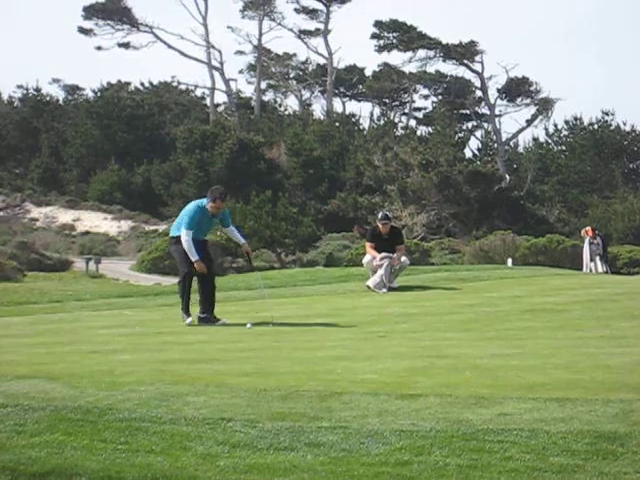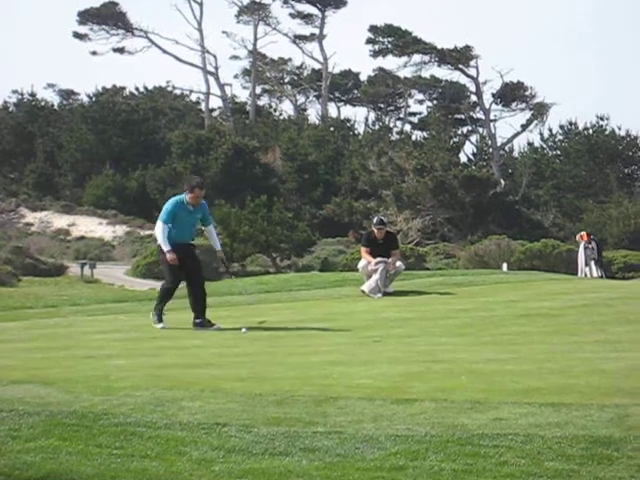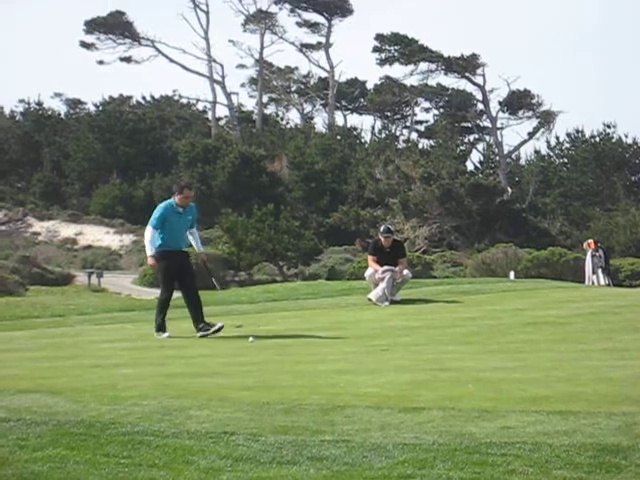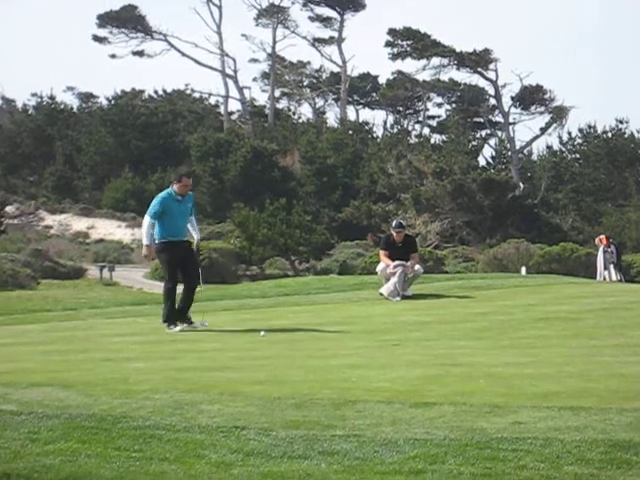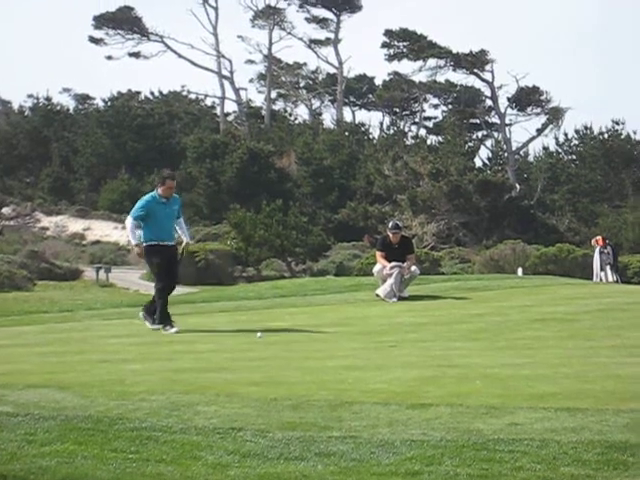
dt=0.2s
person 1, frame 1
left shoulder: (222, 210)
right shoulder: (194, 209)
left elbow: (228, 228)
right elbow: (185, 237)
left wrist: (242, 243)
right wrist: (196, 260)
left hip: (199, 241)
right hip: (180, 240)
left knee: (208, 275)
right knee: (187, 272)
left ankle: (205, 314)
right ankle: (185, 310)
person 1, frame 2
left shoulder: (202, 206)
right shoulder: (173, 204)
left elbow: (208, 227)
right elbow: (160, 228)
left wrist: (218, 249)
right wrist: (168, 251)
left hip: (187, 246)
right hip: (169, 246)
left knee: (197, 280)
right knee: (172, 280)
left ankle: (199, 318)
right ankle: (157, 312)
person 1, frame 3
left shoulder: (191, 208)
right shoulder: (163, 209)
right elbow: (149, 233)
left wrist: (199, 250)
right wrist: (150, 255)
left hip: (181, 253)
right hip: (164, 254)
left knee: (191, 289)
right knee: (167, 291)
left ankle: (201, 325)
right ankle: (159, 327)
person 1, frame 4
left shoulder: (189, 197)
right shoulder: (162, 199)
right elbow: (148, 221)
left wrist: (197, 236)
right wrist: (146, 245)
left hip: (184, 243)
right hip: (166, 245)
left knee: (193, 279)
right knee: (172, 282)
left ankle: (181, 315)
right ankle: (170, 320)
person 1, frame 5
left shoulder: (176, 200)
right shoulder: (147, 201)
right elbow: (130, 222)
left wrist: (186, 238)
right wrist: (135, 243)
left hip: (170, 246)
right hip: (153, 247)
left knee: (171, 283)
right knee: (162, 284)
left ankle: (148, 312)
right ankle: (164, 321)
